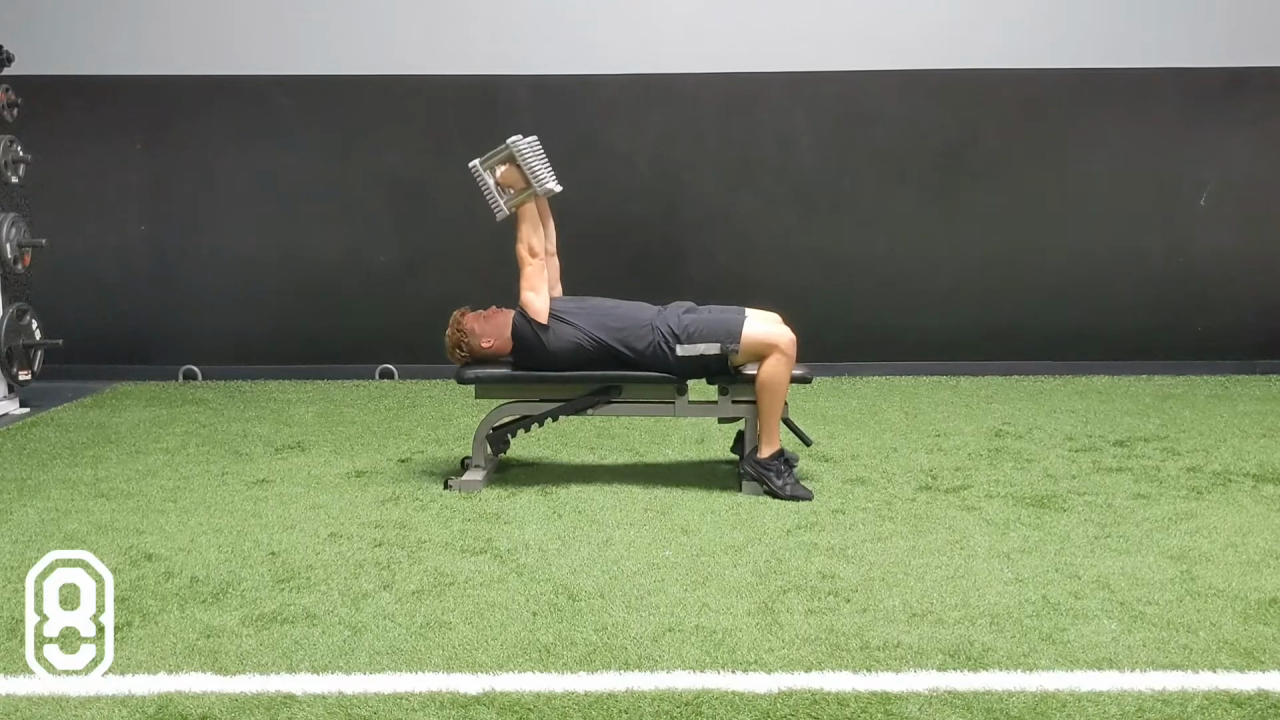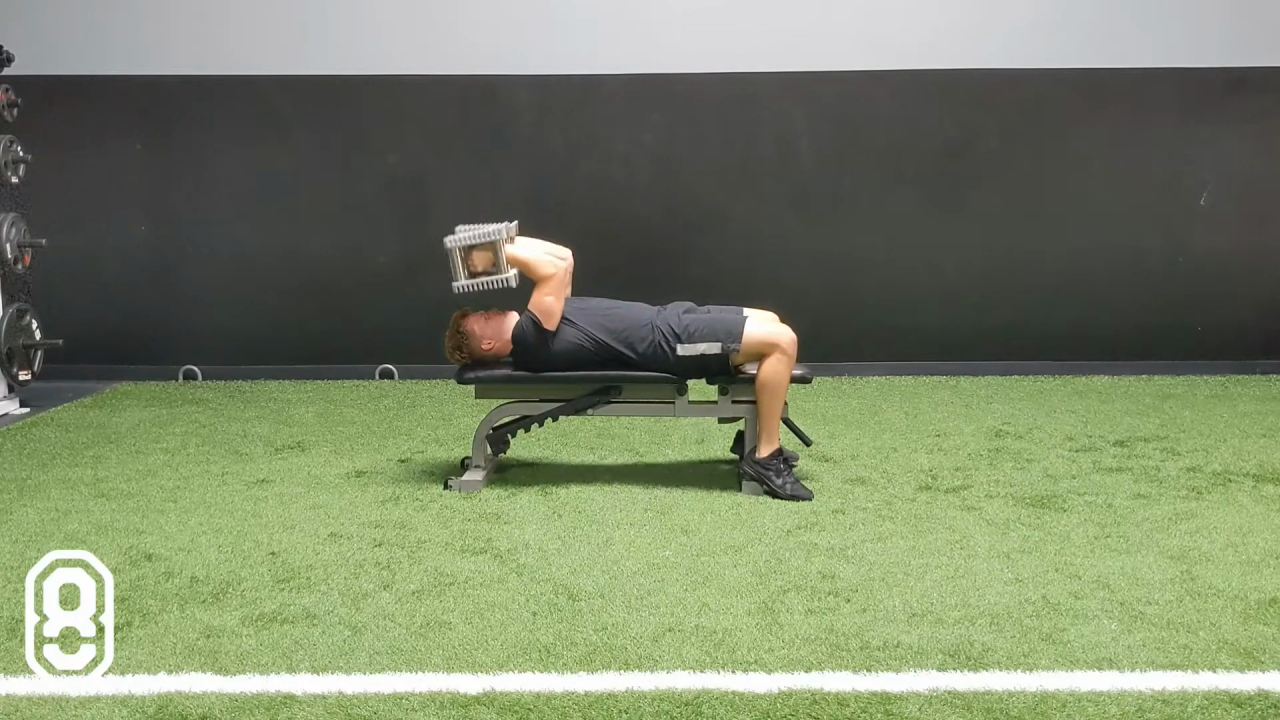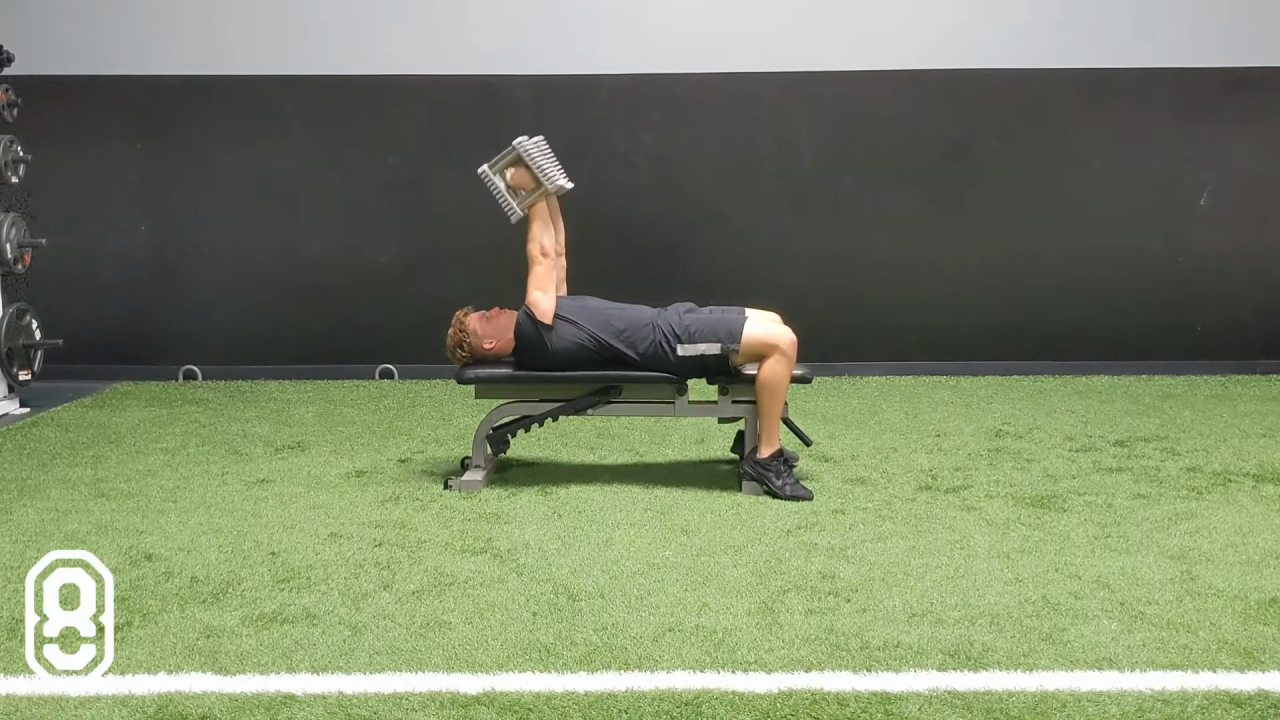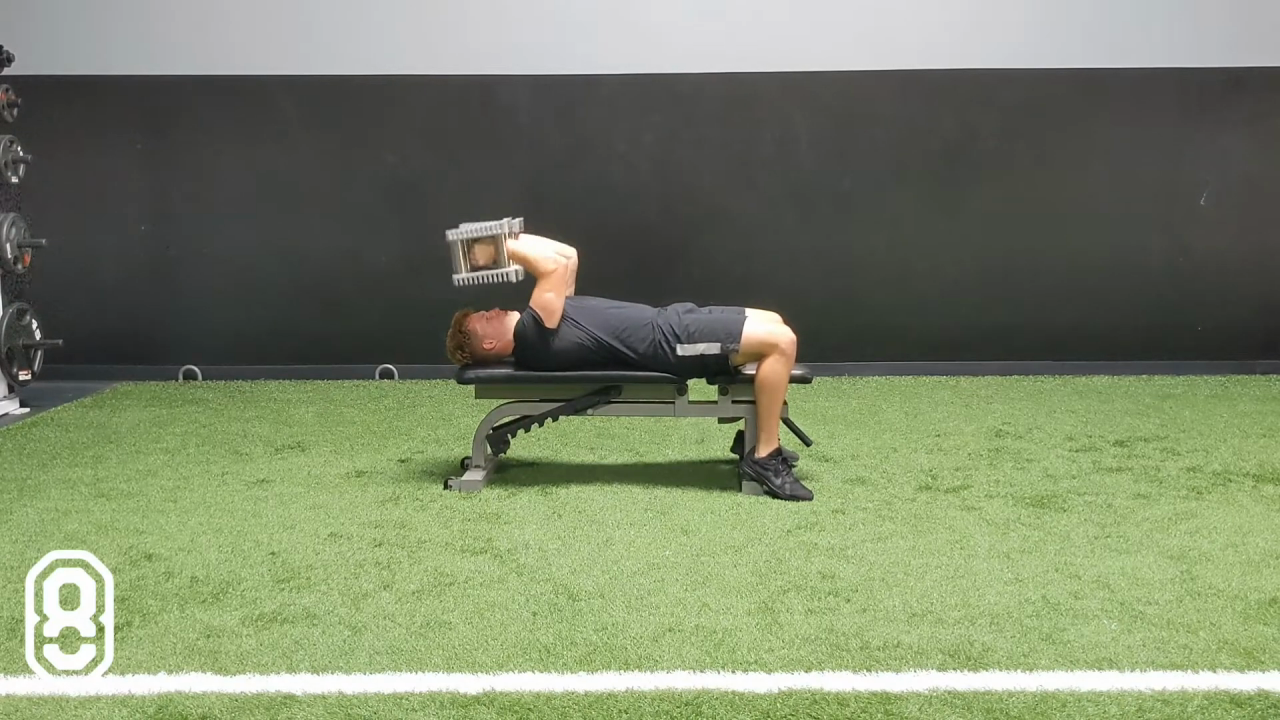
dt=1s
person 1, frame 1
left shoulder: (538, 320)
right shoulder: (530, 339)
left elbow: (548, 256)
right elbow: (532, 258)
left wrist: (535, 191)
right wrist: (521, 189)
left hip: (666, 322)
right hip: (667, 342)
left knee: (773, 326)
right knee: (781, 342)
left ankle: (764, 436)
right ankle: (766, 458)
person 1, frame 2
left shoulder: (532, 328)
right shoulder: (530, 342)
left elbow: (564, 257)
right elbow: (556, 270)
left wrist: (504, 245)
right wrist: (498, 253)
left hip: (665, 322)
right hip: (667, 341)
left knee: (770, 325)
right knee: (781, 341)
left ankle: (762, 440)
right ankle: (765, 459)
person 1, frame 3
left shoulder: (539, 321)
right shoulder: (533, 339)
left elbow: (556, 257)
right elbow: (541, 257)
left wrist: (545, 192)
right wrist: (532, 190)
left hip: (667, 324)
right hip: (668, 342)
left knee: (773, 325)
right knee: (781, 342)
left ankle: (762, 437)
right ankle: (766, 458)
person 1, frame 4
left shoulder: (535, 328)
right shoulder: (532, 339)
left elbow: (568, 257)
right elbow: (557, 265)
left wrist: (507, 242)
right wrist: (502, 247)
left hip: (665, 323)
right hip: (668, 342)
left knee: (772, 325)
right knee: (780, 342)
left ankle: (762, 439)
right ankle: (764, 458)
